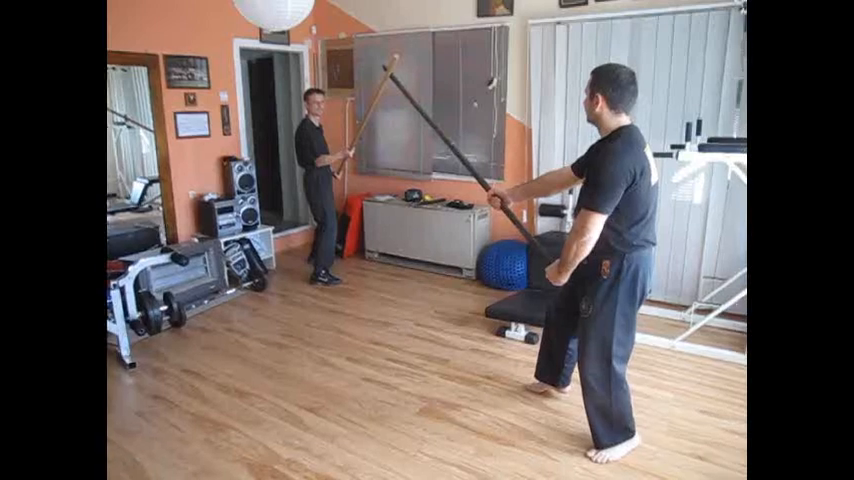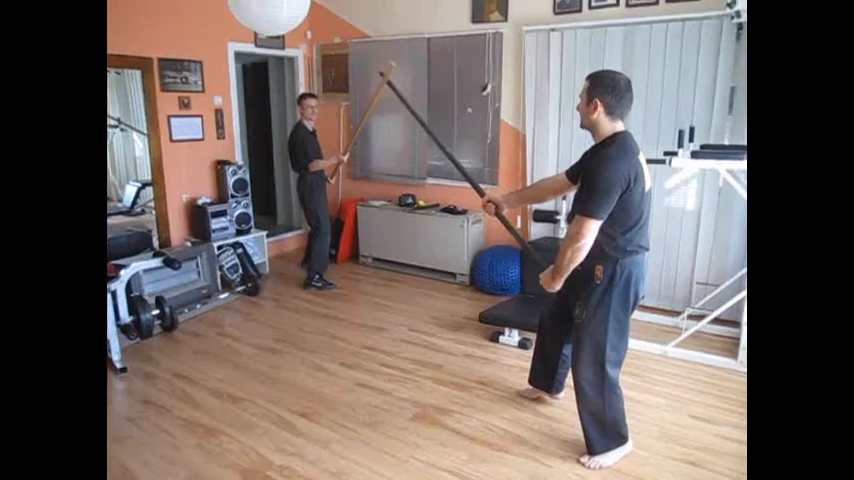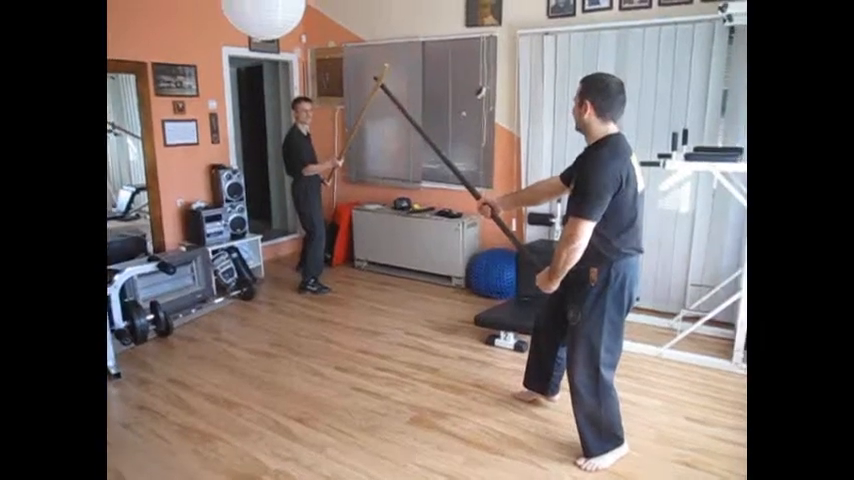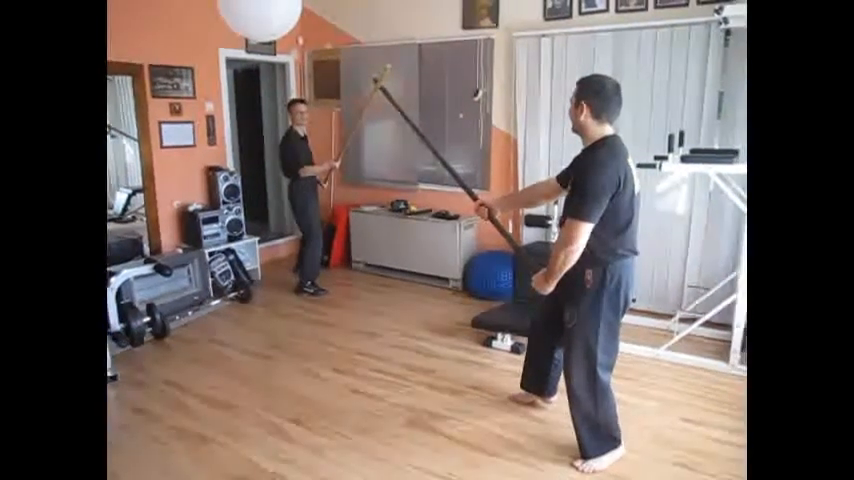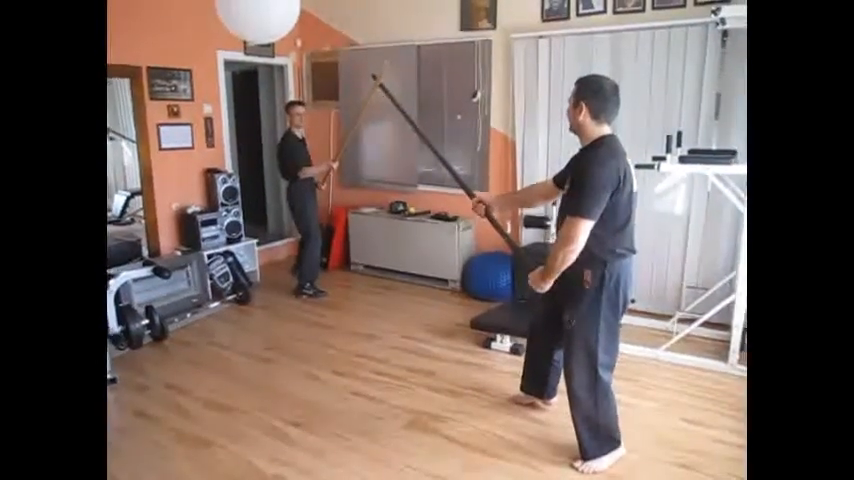
dt=0.5s
person 1, frame 1
left shoulder: (617, 155)
right shoulder: (618, 143)
left elbow: (586, 229)
right elbow: (564, 177)
left wrist: (562, 269)
right wrist: (513, 194)
left hip: (620, 265)
right hip: (606, 258)
left knee: (600, 354)
right knee: (561, 315)
left ankle: (619, 435)
right ankle: (554, 378)
person 1, frame 2
left shoulder: (611, 161)
right shoulder: (610, 149)
left elbow: (581, 235)
right elbow: (557, 184)
left wrist: (556, 275)
right wrist: (507, 200)
left hip: (613, 271)
right hip: (599, 264)
left knee: (593, 359)
right knee: (554, 321)
left ankle: (611, 441)
right ankle: (547, 384)
person 1, frame 3
left shoulder: (603, 162)
right shoulder: (606, 151)
left elbow: (575, 237)
right elbow: (553, 186)
left wrist: (552, 276)
right wrist: (503, 202)
left hip: (607, 273)
right hip: (593, 266)
left knee: (589, 361)
right knee: (549, 324)
left ankle: (607, 444)
right ankle: (543, 387)
person 1, frame 4
left shoulder: (601, 164)
right shoulder: (600, 153)
left elbow: (573, 239)
right elbow: (550, 189)
left wrist: (548, 278)
right wrist: (500, 204)
left hip: (602, 275)
right hip: (588, 269)
left knee: (585, 363)
right knee: (545, 326)
left ankle: (604, 445)
right ankle: (539, 389)
person 1, frame 5
left shoulder: (600, 162)
right shoulder: (594, 154)
left elbow: (573, 238)
right elbow: (547, 190)
left wrist: (546, 275)
right wrist: (496, 202)
left hip: (600, 275)
right hip: (584, 269)
left knee: (586, 363)
right knee: (545, 329)
left ankle: (603, 446)
right ankle: (539, 391)
person 2, frame 1
left shoulder: (316, 126)
right shoulder: (305, 129)
right elbow: (317, 160)
left wrist: (331, 167)
right wrist: (341, 156)
left hip: (322, 178)
right hip: (315, 180)
left knee: (324, 221)
right knee: (329, 224)
left ankle: (316, 255)
right ankle: (320, 272)
person 2, frame 2
left shoulder: (310, 131)
right shoulder: (299, 134)
right elbow: (311, 165)
left wrist: (324, 173)
right wrist: (335, 160)
left hip: (316, 183)
right hip: (309, 184)
left knee: (318, 226)
right knee: (323, 229)
left ankle: (309, 259)
right ankle: (314, 276)
person 2, frame 3
left shoulder: (305, 134)
right shoulder: (294, 138)
right elbow: (305, 169)
left wrist: (320, 174)
right wrist: (329, 165)
left hip: (311, 187)
right hip: (304, 189)
left knee: (313, 230)
right knee: (317, 233)
left ankle: (304, 264)
right ankle: (309, 281)
person 2, frame 4
left shoulder: (302, 136)
right shoulder: (290, 140)
right elbow: (301, 171)
left wrist: (317, 176)
right wrist: (326, 167)
left hip: (308, 189)
right hip: (301, 190)
left knee: (310, 233)
right knee: (314, 235)
left ankle: (302, 266)
right ankle: (306, 282)
person 2, frame 5
left shoulder: (299, 139)
right shoulder: (288, 142)
right elbow: (301, 172)
left wrist: (315, 178)
right wrist: (325, 167)
left hip: (306, 191)
right hip: (299, 192)
left knee: (308, 235)
right knee: (313, 237)
left ankle: (300, 268)
right ankle: (305, 285)
